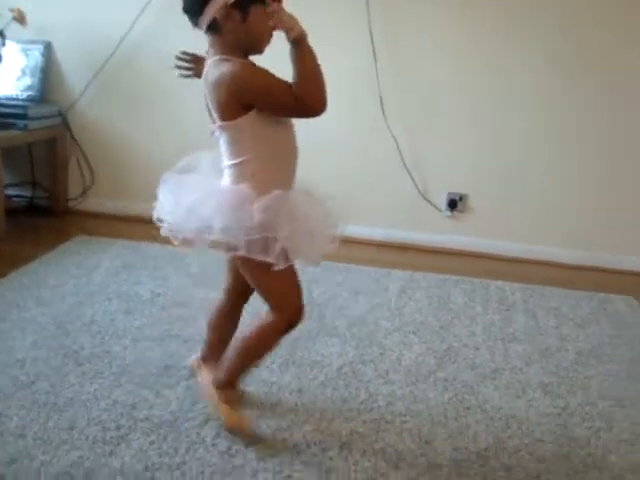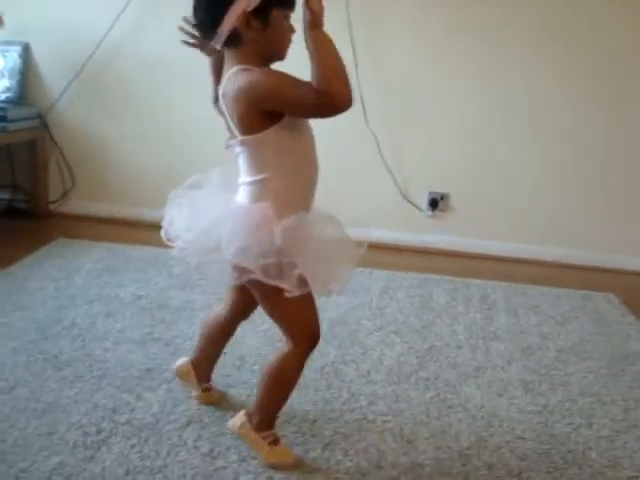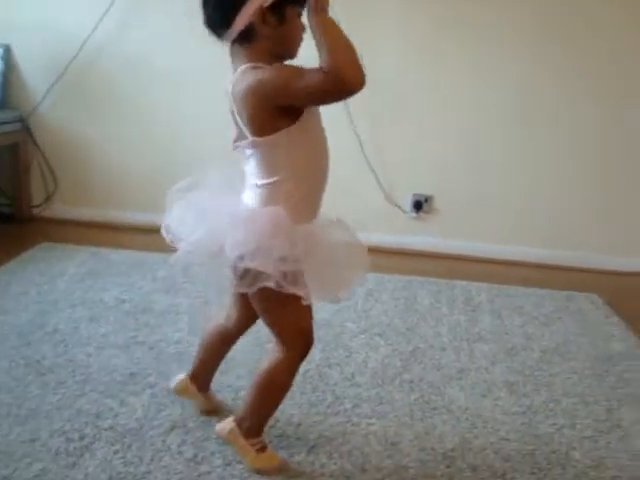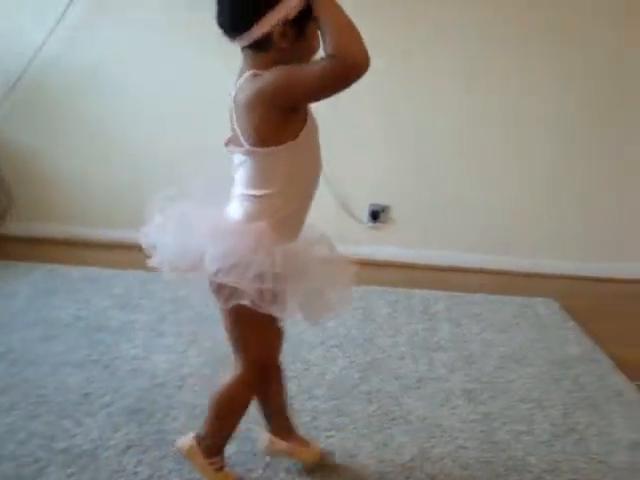
dt=0.2s
person 1, frame 1
left shoulder: (226, 68)
right shoulder: (235, 75)
right elbow: (311, 103)
right wrist: (298, 38)
left hip: (256, 207)
right hip: (248, 212)
left knee: (236, 294)
right knee: (287, 311)
left ankle: (211, 365)
right ankle: (221, 380)
person 1, frame 2
left shoulder: (238, 79)
right shoulder: (256, 83)
left elbow: (221, 102)
right elbow: (335, 98)
left wrist: (217, 60)
left hip: (264, 225)
right hip: (266, 233)
left knee: (235, 309)
right knee: (304, 336)
left ankle: (197, 373)
right ankle: (258, 425)
person 1, frame 3
left shoulder: (249, 76)
right shoulder: (266, 81)
right elbow: (348, 79)
left hip: (265, 230)
right hip: (271, 237)
left knee: (241, 318)
right knee: (296, 344)
left ankle: (197, 383)
right ankle: (245, 430)
person 1, frame 4
left shoulder: (259, 79)
right shoulder: (271, 89)
right elbow: (352, 61)
left hip: (256, 243)
right hip: (250, 252)
left knee: (262, 352)
right knee: (255, 363)
left ankle: (283, 433)
